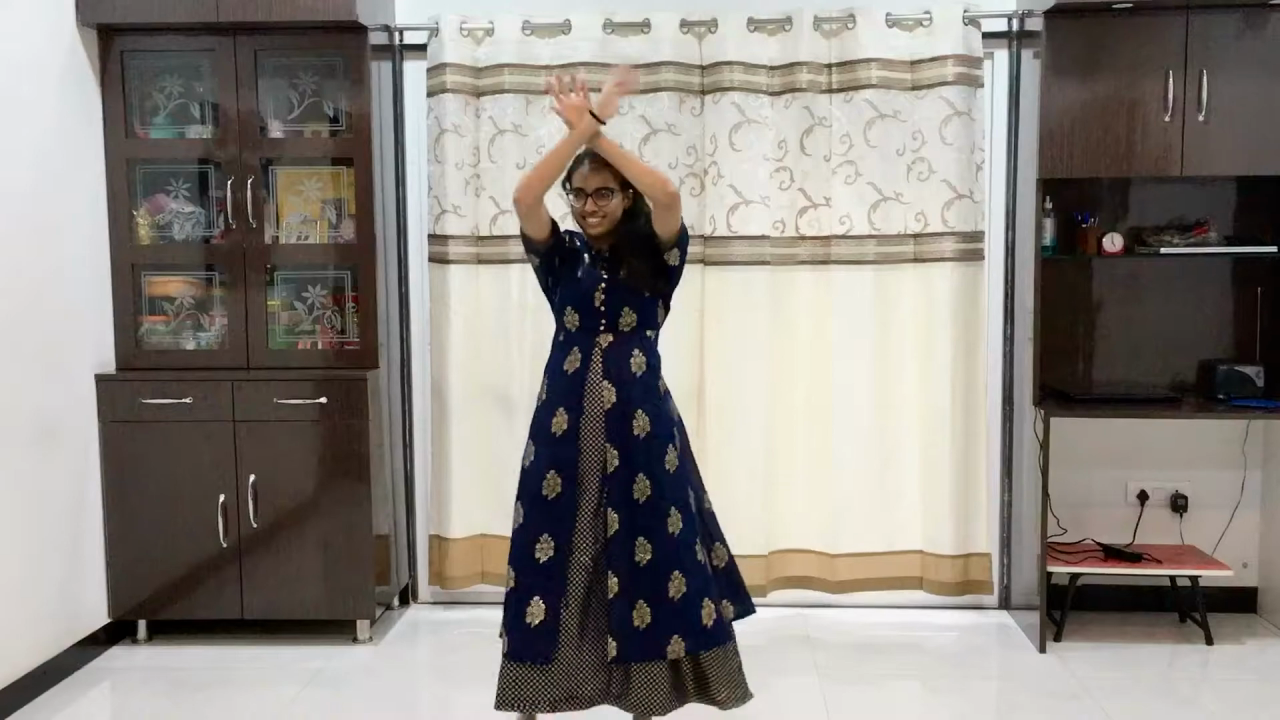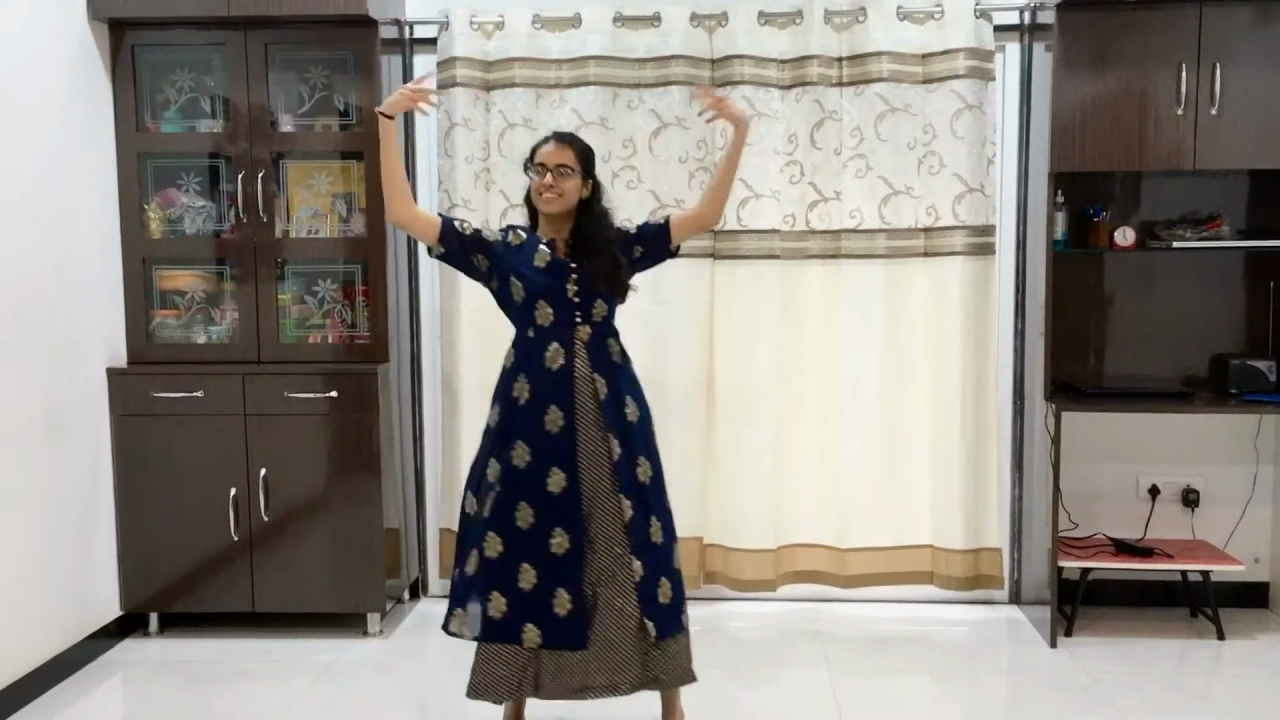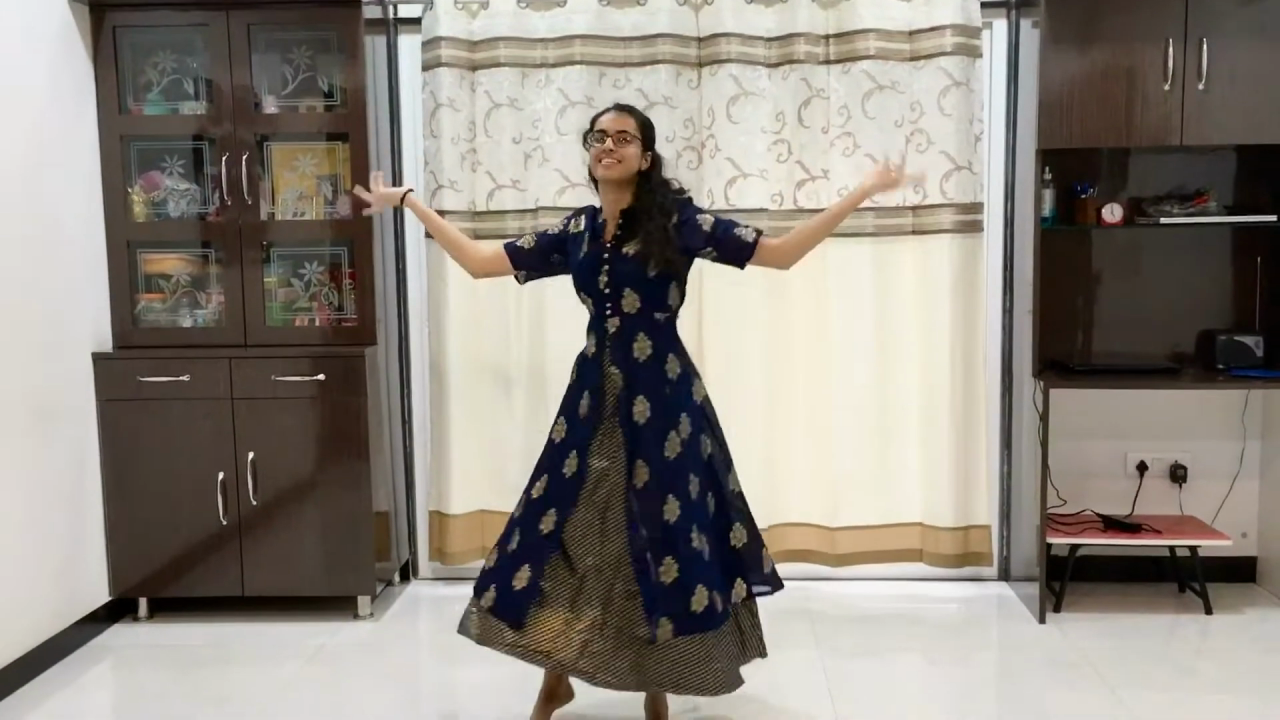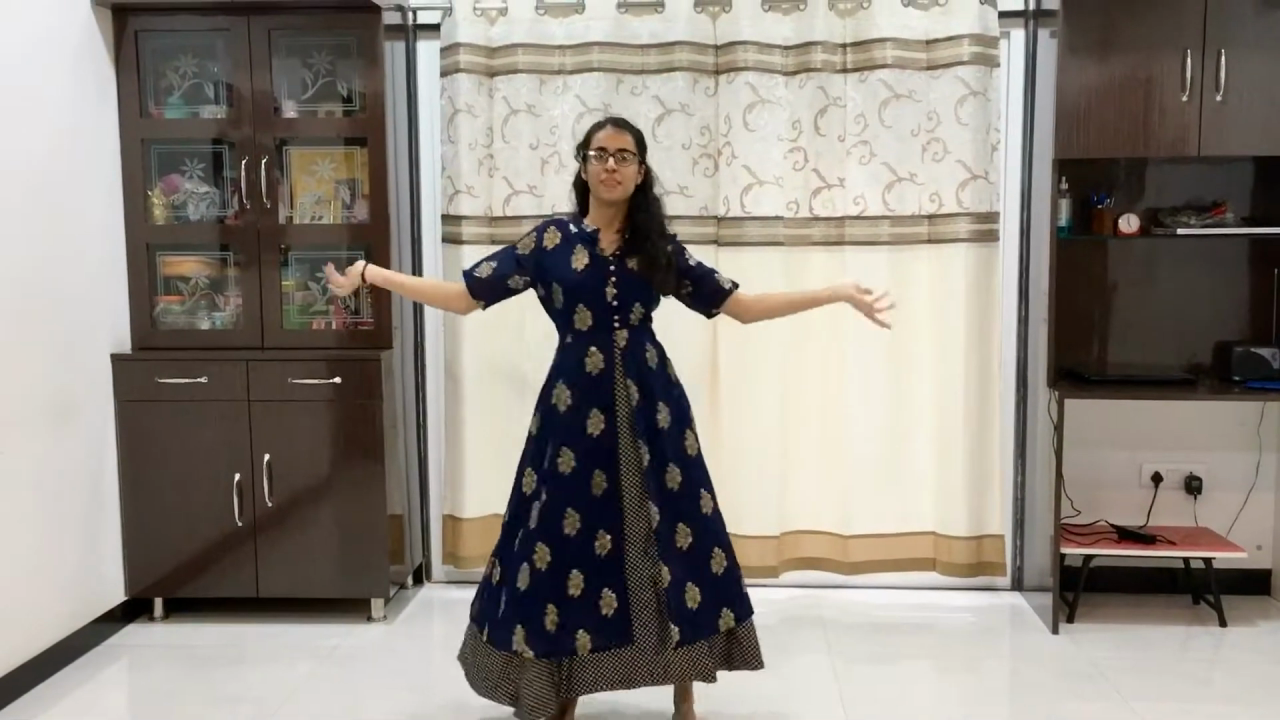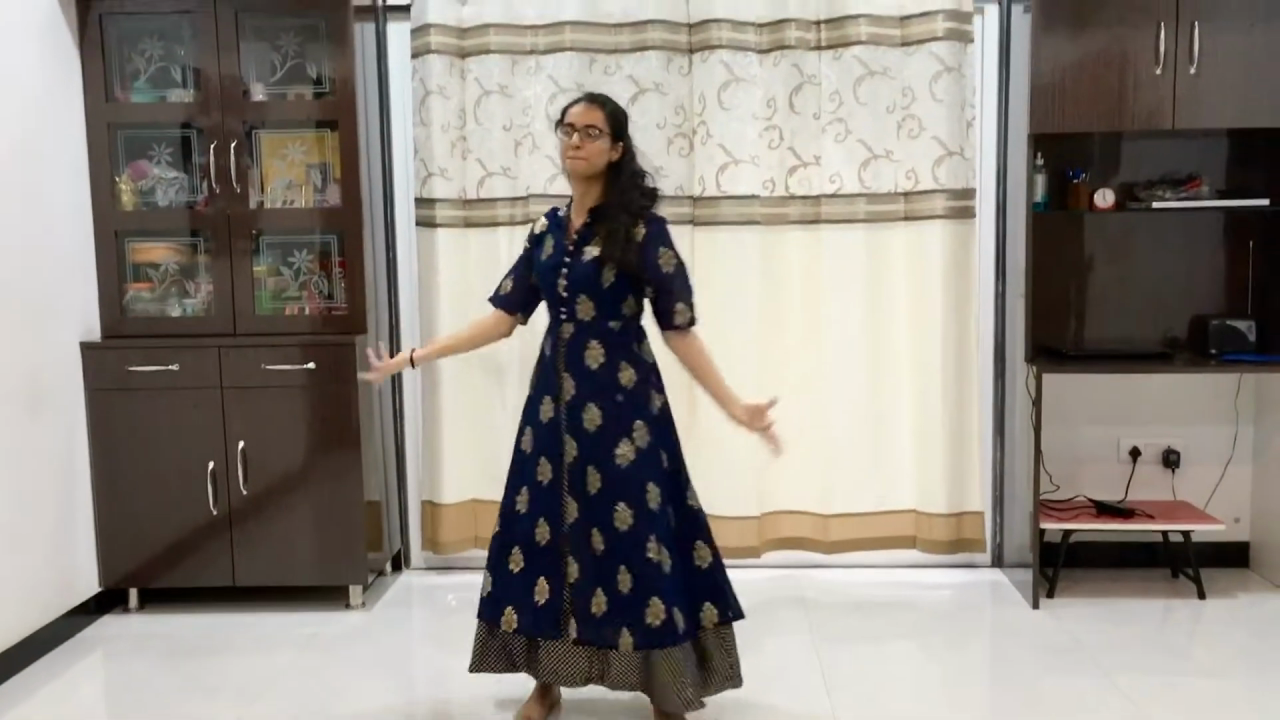
dt=1s
person 1, frame 1
left shoulder: (655, 256)
right shoulder: (560, 256)
left elbow: (666, 194)
right elbow: (524, 196)
left wrist: (596, 125)
right wrist: (583, 124)
left hip: (640, 427)
right hip: (564, 429)
left knee: (643, 566)
right knee: (544, 566)
person 1, frame 2
left shoulder: (616, 248)
right shoulder: (502, 249)
left elbow: (705, 216)
right elbow: (402, 214)
left wrist: (737, 135)
right wrist: (393, 120)
left hip: (613, 414)
right hip: (536, 414)
left knee: (635, 556)
right knee: (522, 555)
person 1, frame 3
left shoulder: (678, 221)
right shoulder: (575, 230)
left elbow: (780, 252)
right elbow: (477, 260)
left wrist: (857, 196)
right wrist: (406, 202)
left hip: (661, 395)
right hip: (593, 397)
left knee: (665, 536)
right knee: (563, 531)
person 1, frame 4
left shoulder: (660, 248)
right shoulder: (550, 241)
left elbow: (740, 304)
right elbow: (462, 294)
left wrist: (836, 295)
right wrist: (370, 276)
left hip: (654, 407)
right hip: (577, 407)
left knee: (677, 545)
right knee: (566, 542)
person 1, frame 5
left shoulder: (641, 227)
right shoulder: (547, 228)
left elbow: (678, 327)
right elbow: (506, 314)
left wrist: (732, 405)
right wrist: (417, 355)
left hip: (622, 403)
right hip: (554, 401)
left knee: (639, 540)
right knee: (541, 538)
